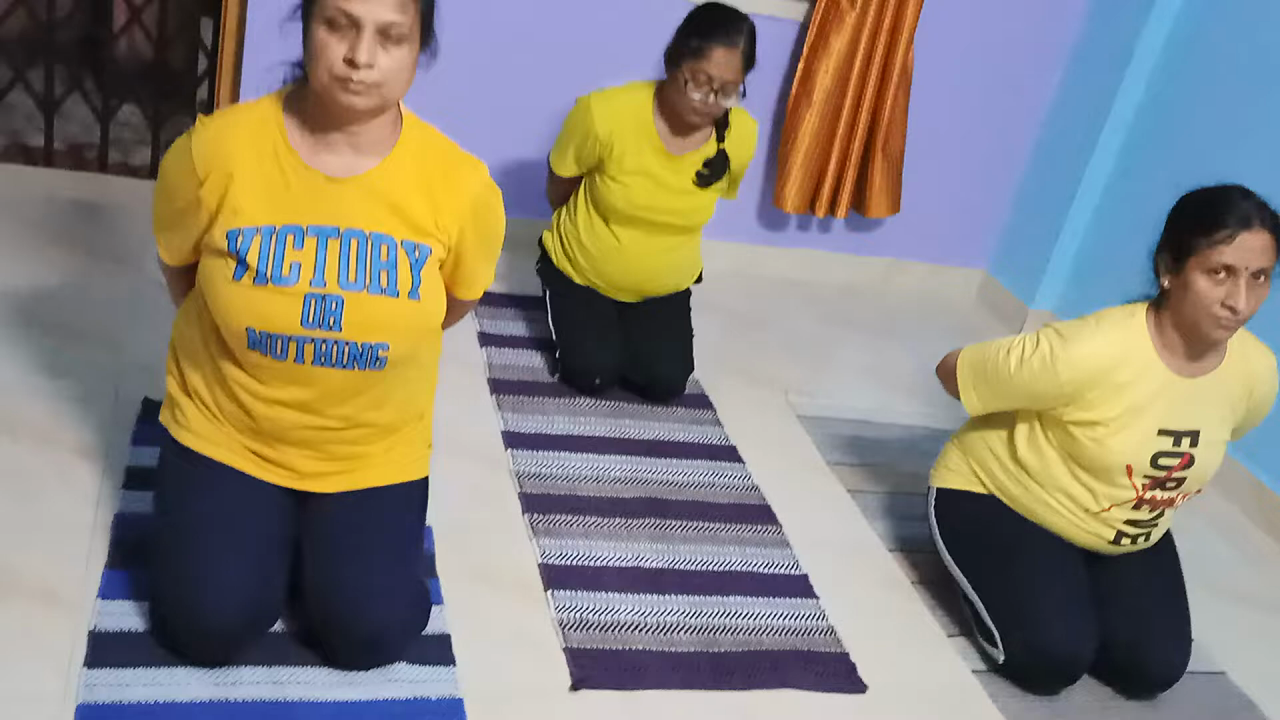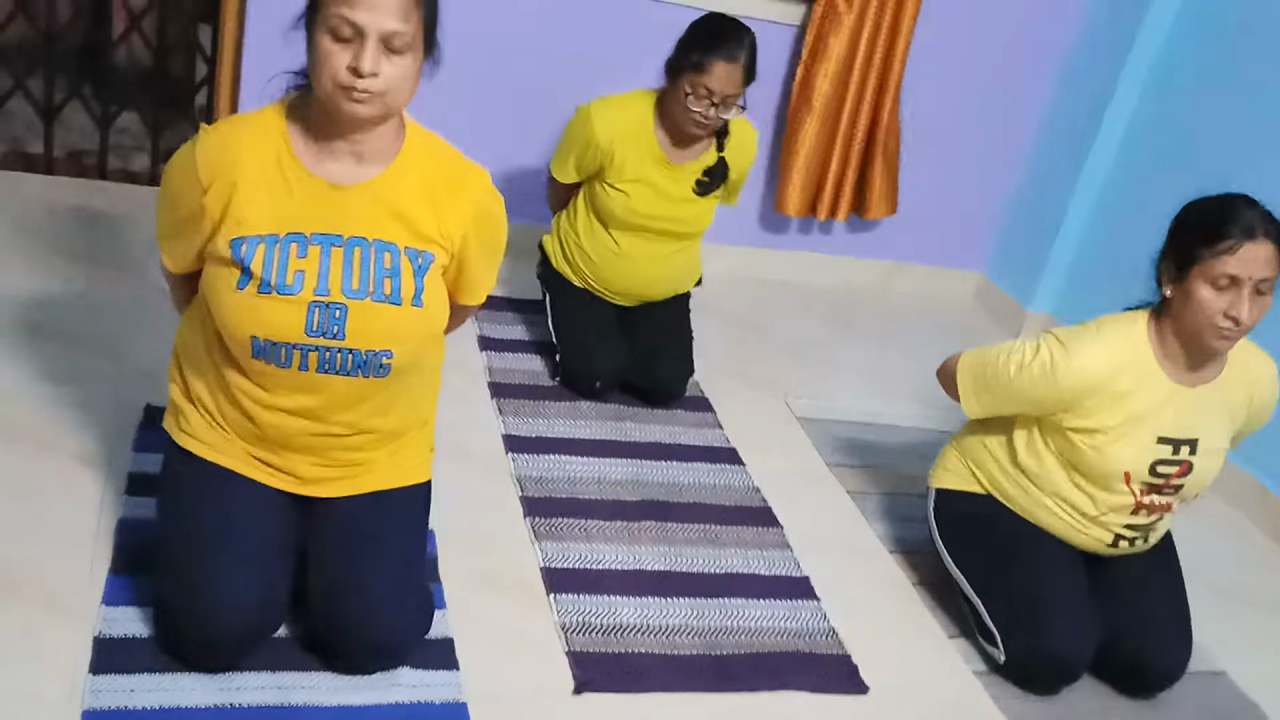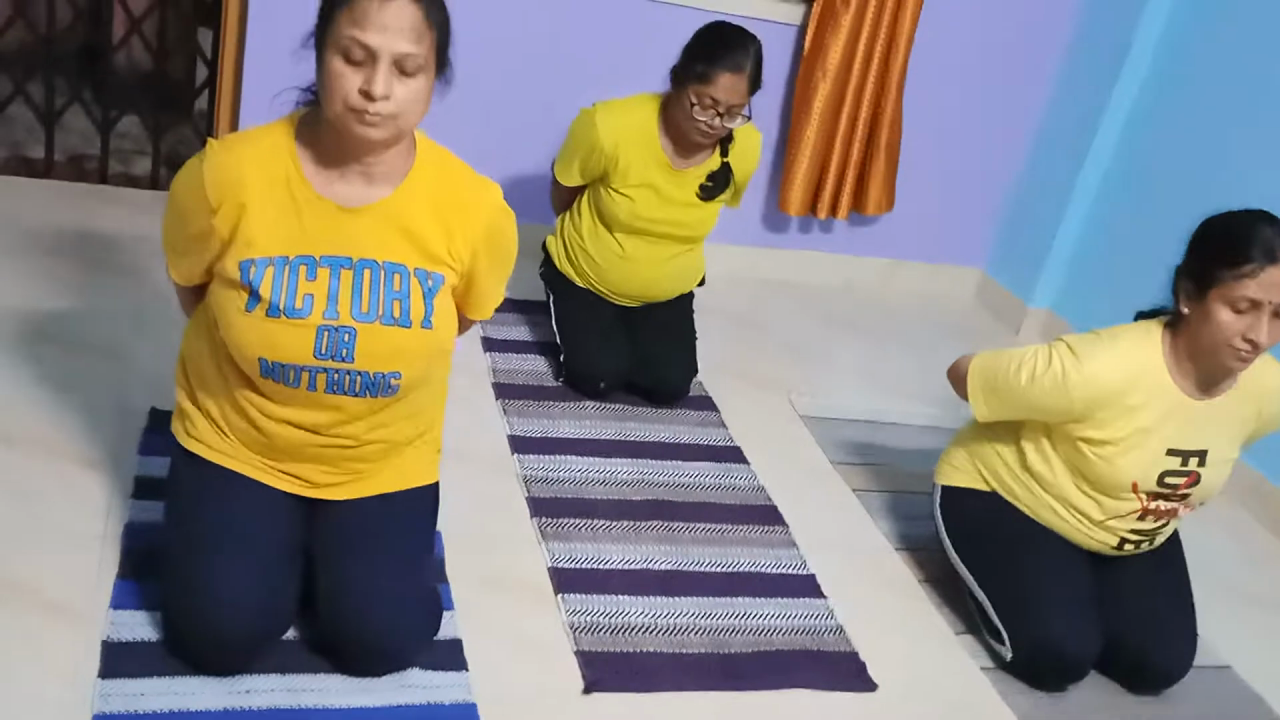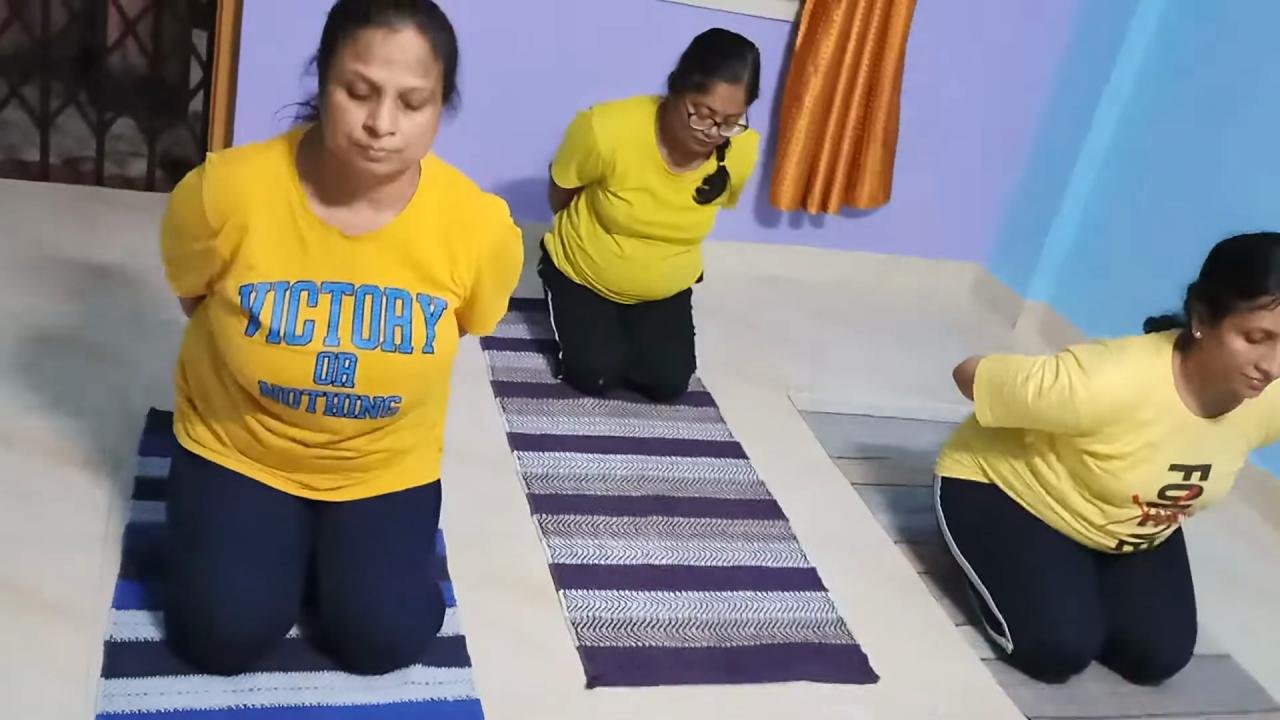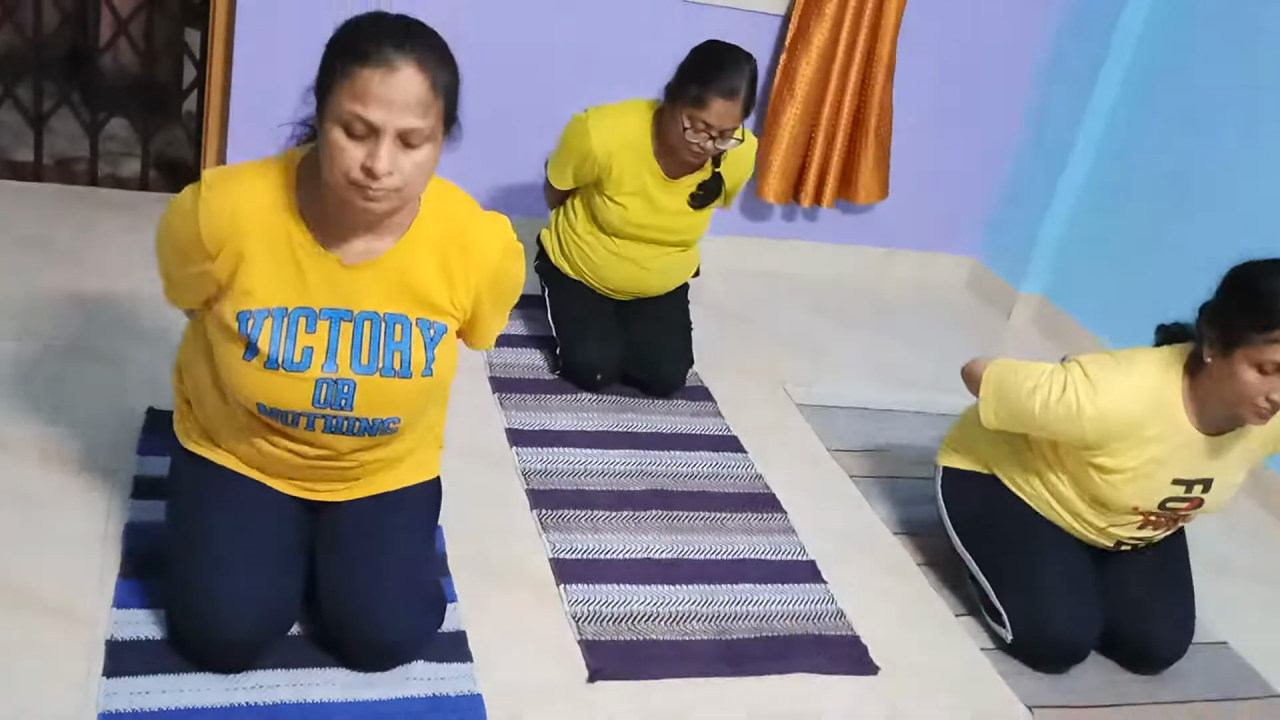
dt=0.2s
person 1, frame 1
left shoulder: (462, 185)
right shoulder: (213, 148)
right elbow: (180, 273)
left hip: (373, 452)
right hip: (226, 434)
left knee: (368, 635)
right knee: (207, 626)
left ankle: (318, 534)
right ankle: (270, 526)
person 1, frame 2
left shoulder: (465, 192)
right shoulder: (217, 157)
right elbow: (183, 279)
left wrist: (368, 360)
left hip: (376, 457)
right hip: (231, 439)
left knee: (373, 638)
right knee: (212, 630)
left ankle: (319, 539)
right ankle: (274, 532)
person 1, frame 3
left shoulder: (476, 208)
right shoulder: (225, 173)
right elbow: (192, 290)
left hip: (382, 463)
right hip: (236, 445)
left knee: (380, 643)
right knee: (219, 636)
left ankle: (326, 544)
right ankle: (258, 533)
person 1, frame 4
left shoulder: (481, 226)
right shoulder: (223, 190)
right elbow: (193, 297)
left wrist: (372, 369)
left hip: (386, 467)
right hip: (237, 451)
left knee: (383, 640)
right knee: (224, 636)
left ankle: (331, 542)
right ankle: (277, 536)
person 1, frame 5
left shoulder: (484, 245)
right shoulder: (220, 211)
left hip: (386, 470)
right hip: (235, 455)
left knee: (386, 636)
right knee: (225, 633)
left ankle: (332, 540)
right ankle: (284, 535)
person 2, frame 1
right shoulder: (1090, 350)
right elbow: (953, 371)
right wrist: (1032, 427)
right hip: (1001, 497)
left knee: (1154, 669)
right knee: (1053, 658)
left ankle: (1064, 577)
right ankle: (996, 572)
person 2, frame 2
right shoulder: (1089, 359)
right elbow: (953, 374)
right wrist: (1032, 434)
right hip: (999, 496)
left knee: (1156, 667)
right knee: (1053, 658)
left ankle: (1063, 579)
right ankle: (993, 568)
person 2, frame 3
right shoulder: (1101, 368)
right elbow: (963, 374)
right hip: (1004, 492)
left knee: (1159, 664)
right knee: (1059, 656)
left ankle: (1068, 575)
right ankle: (999, 568)
person 2, frame 4
right shoulder: (1110, 384)
right elbow: (969, 374)
right hip: (1005, 483)
left knee: (1160, 655)
right knee: (1060, 647)
left ankle: (1073, 570)
right ankle: (994, 558)
person 2, frame 5
right shoulder: (1117, 398)
right elbow: (977, 373)
left knee: (1159, 646)
right knee: (1058, 640)
left ankle: (1070, 562)
right ankle: (995, 549)
person 3, frame 1
left shoulder: (741, 136)
right shoulder: (604, 113)
right elbow: (560, 186)
left wrist: (654, 241)
left hip: (665, 286)
right hip: (582, 273)
left knee: (665, 385)
right knee: (591, 375)
left ankle: (621, 326)
right ankle: (576, 315)
person 3, frame 2
left shoulder: (741, 145)
right shoulder: (604, 122)
right elbow: (560, 189)
left wrist: (650, 242)
left hip: (664, 291)
right hip: (582, 276)
left knee: (665, 387)
right knee: (593, 378)
left ankle: (621, 332)
right ankle: (576, 321)
person 3, frame 3
left shoulder: (746, 150)
right shoulder: (608, 126)
right elbow: (563, 190)
left wrist: (653, 245)
left hip: (667, 291)
right hip: (585, 277)
left knee: (669, 386)
right knee: (597, 378)
left ankle: (625, 328)
right ankle: (580, 320)
person 3, frame 4
left shoulder: (743, 152)
right shoulder: (607, 129)
right elbow: (560, 189)
left wrist: (654, 245)
right wrist: (588, 234)
left hip: (665, 288)
right hip: (582, 274)
left knee: (668, 384)
right knee: (595, 375)
left ankle: (622, 325)
right ankle: (576, 314)
person 3, frame 5
left shoulder: (740, 156)
right shoulder: (602, 133)
right elbow: (556, 188)
right wrist: (585, 231)
left hip: (662, 285)
right hip: (579, 270)
left knee: (665, 378)
right knee: (594, 371)
left ankle: (619, 321)
right ankle: (573, 313)
